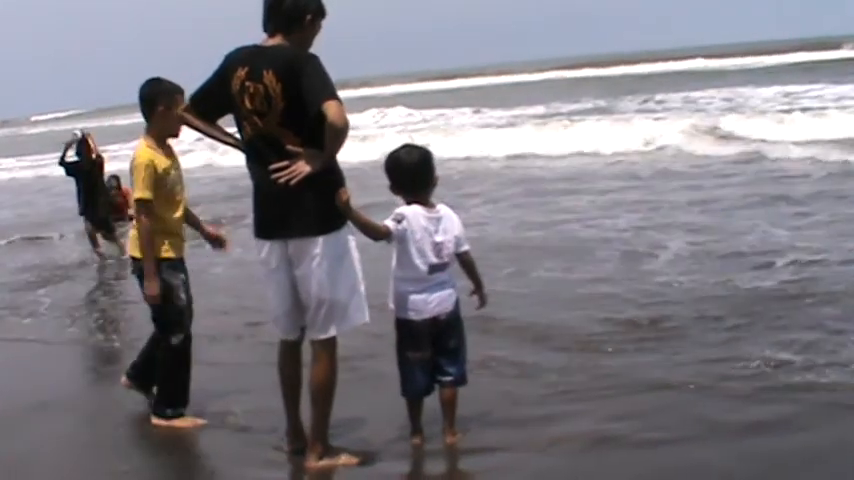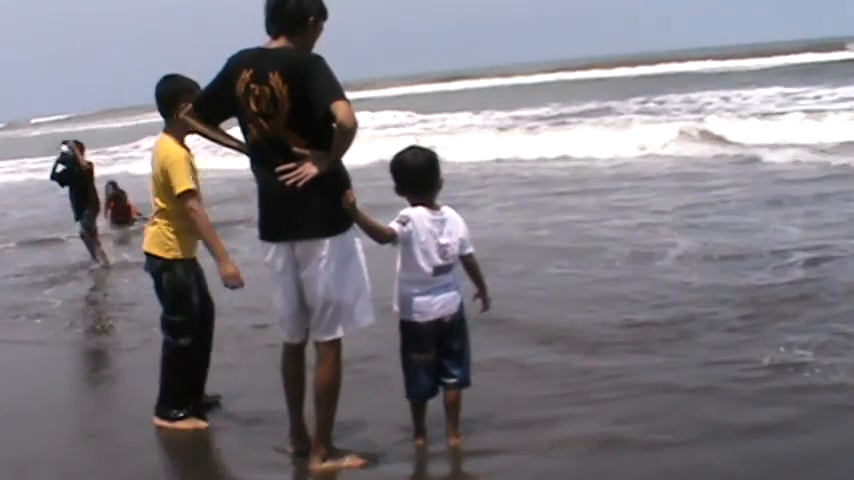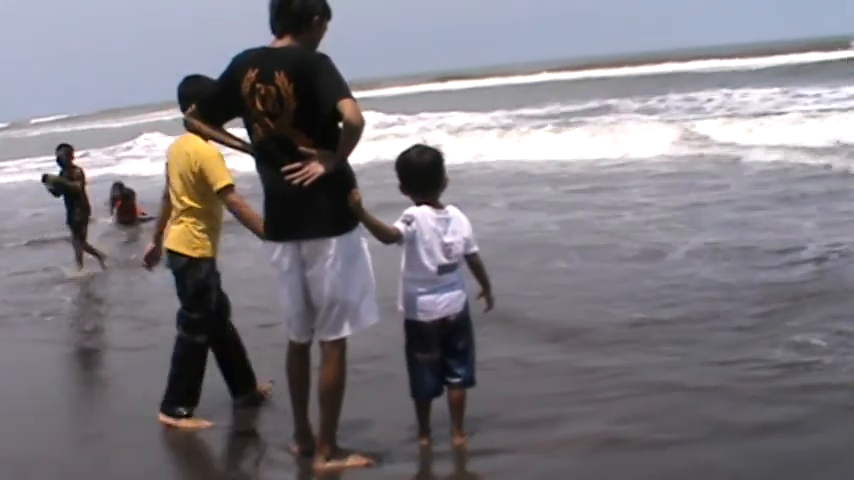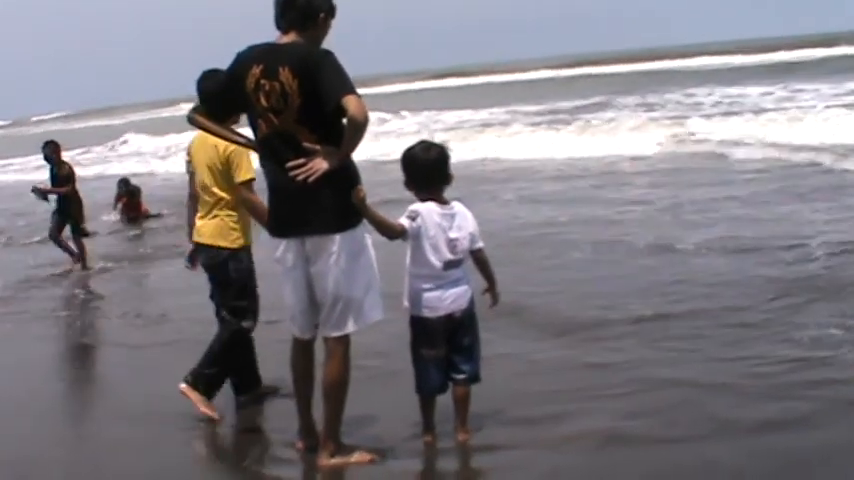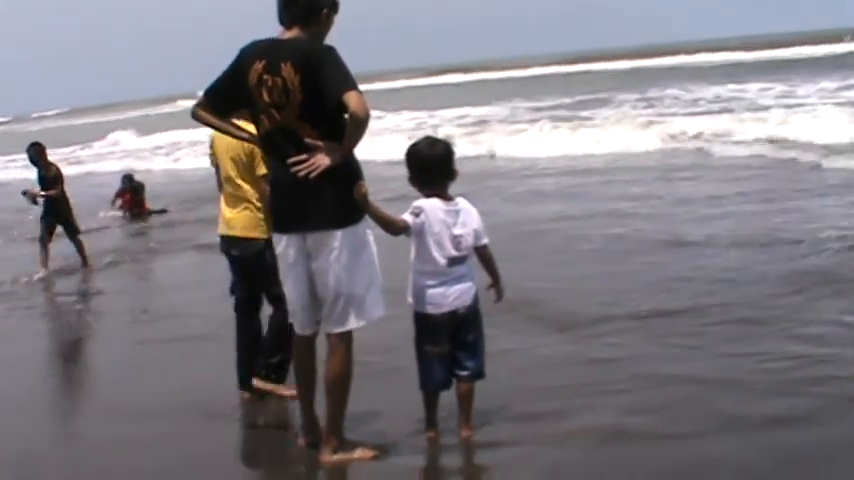
dt=0.2s
person 1, frame 1
left shoulder: (236, 64)
right shoulder: (300, 63)
left elbow: (189, 113)
right elbow: (337, 119)
left wrist: (245, 144)
right wrist: (322, 160)
left hip: (270, 216)
right hip: (315, 214)
left knee: (289, 334)
right knee: (324, 336)
left ankle: (294, 434)
right ankle: (318, 449)
person 1, frame 2
left shoulder: (239, 67)
right shoulder: (306, 65)
left elbow: (191, 117)
right elbow: (346, 121)
left wrist: (249, 148)
right wrist: (328, 161)
left hip: (275, 218)
right hip: (321, 215)
left knee: (294, 337)
right knee: (328, 339)
left ankle: (297, 436)
right ankle: (322, 451)
person 1, frame 3
left shoulder: (243, 66)
right shoulder: (312, 64)
left elbow: (195, 119)
right elbow: (353, 119)
left wrist: (253, 148)
right wrist: (334, 161)
left hip: (281, 218)
right hip: (327, 215)
left knee: (298, 336)
right knee: (333, 339)
left ankle: (301, 436)
right ankle: (327, 451)
person 1, frame 4
left shoulder: (247, 62)
right shoulder: (317, 60)
left elbow: (198, 116)
right elbow: (357, 114)
left wrist: (257, 144)
right wrist: (338, 157)
left hip: (285, 214)
right hip: (331, 211)
left knee: (303, 332)
right knee: (338, 335)
left ankle: (306, 432)
right ankle: (331, 446)
person 1, frame 5
left shoulder: (251, 58)
right shoulder: (319, 56)
left elbow: (203, 110)
right elbow: (358, 110)
left wrist: (260, 141)
right wrist: (340, 152)
left hip: (287, 210)
right hip: (333, 207)
left knee: (305, 328)
right knee: (340, 331)
left ankle: (310, 428)
right ankle: (334, 442)
person 2, frame 1
left shoulder: (166, 150)
right shoulder: (146, 159)
right elbow: (145, 218)
left wrist: (203, 229)
right wrist: (150, 276)
left hip: (169, 253)
right hip: (155, 256)
left knee: (174, 323)
right knee: (175, 329)
left ankle: (139, 374)
right ankle: (167, 409)
person 2, frame 2
left shoulder: (165, 146)
right shoulder: (175, 153)
right elbow: (194, 208)
right wrist: (223, 259)
left hip: (175, 250)
right hip: (170, 254)
left knee: (202, 316)
right knee: (180, 331)
left ankle: (192, 395)
right ankle: (170, 411)
person 2, frame 3
left shoulder: (176, 147)
right shoulder: (208, 152)
left elbow: (167, 198)
right elbow: (234, 202)
left wrist: (157, 242)
left hip: (178, 247)
right hip: (195, 252)
left knee: (218, 317)
right knee: (196, 330)
left ankle: (244, 387)
right ankle: (176, 408)
person 2, frame 4
left shoulder: (197, 142)
right shoulder: (233, 144)
right elbow: (249, 198)
left wrist: (193, 240)
left hip: (205, 240)
right hip: (231, 242)
left knee: (232, 313)
right knee: (241, 317)
left ankle: (248, 386)
right ankle: (198, 382)
person 2, frame 5
left shoulder: (218, 137)
right elbow: (267, 190)
left hip: (230, 233)
right hip: (258, 233)
left knee: (247, 308)
right knee: (285, 304)
left ankle: (249, 381)
right ankle: (268, 373)
person 3, frame 1
left shoulder: (405, 217)
right shoulder: (449, 215)
left elbow: (379, 232)
right elbow: (465, 258)
left wrist: (349, 210)
right wrist: (479, 287)
left hip: (412, 311)
right hip: (445, 305)
left knee: (415, 378)
right knee: (449, 372)
left ankle: (416, 432)
right ankle: (450, 430)
person 3, frame 2
left shoulder: (410, 219)
right shoulder: (453, 217)
left elbow: (384, 235)
right elbow: (469, 261)
left wrist: (355, 212)
right wrist: (482, 290)
left hip: (416, 313)
right hip: (450, 307)
left knee: (419, 379)
right knee: (452, 375)
left ankle: (420, 434)
right ankle: (453, 432)
person 3, frame 3
left shoulder: (414, 218)
right shoulder: (458, 216)
left elbow: (389, 235)
right elbow: (474, 260)
left wrist: (361, 212)
right wrist: (487, 289)
left hip: (421, 312)
right hip: (454, 306)
left knee: (424, 379)
right knee: (457, 374)
left ankle: (424, 433)
right ankle: (458, 431)
person 3, frame 4
left shoulder: (419, 213)
right shoulder: (463, 212)
left elbow: (393, 231)
right elbow: (479, 255)
left wrist: (365, 209)
right wrist: (492, 284)
left hip: (426, 308)
right hip: (460, 302)
left knee: (429, 375)
right knee: (462, 371)
left ankle: (428, 429)
right ankle: (461, 427)
person 3, frame 5
left shoulder: (423, 210)
right shoulder: (467, 208)
left elbow: (396, 227)
right elbow: (483, 251)
left wrist: (367, 204)
right wrist: (496, 280)
left hip: (431, 304)
right hip: (464, 299)
left knee: (432, 371)
right knee: (466, 367)
left ankle: (431, 425)
right ankle: (465, 424)
person 4, frame 1
left shoulder: (98, 161)
right shoulder: (78, 165)
left elbow: (95, 154)
right elbow: (62, 162)
left wrist: (88, 138)
right wrist: (66, 147)
left hip: (99, 200)
right hip: (86, 203)
left knee: (105, 233)
right knee: (89, 230)
left ankle: (119, 243)
right ankle: (100, 255)
person 4, frame 2
left shoulder: (88, 166)
right shoulder: (69, 170)
left elbow: (83, 166)
right elbow: (53, 177)
left wrist: (75, 150)
right wrist: (57, 162)
left hip: (90, 204)
right hip: (78, 206)
left knee: (84, 233)
right knee: (90, 234)
left ankle: (99, 260)
right ankle: (103, 260)
person 4, frame 3
left shoulder: (77, 172)
right shoulder: (62, 173)
left elbow: (77, 187)
right elbow: (58, 193)
left wrist: (61, 181)
right wrist: (51, 187)
left hip: (81, 209)
right hip: (71, 210)
left knee: (76, 240)
right knee: (79, 241)
left ankle: (80, 269)
right ankle: (100, 256)
person 4, frame 4
left shoulder: (66, 169)
right shoulder: (53, 169)
left elbow: (68, 189)
right elbow: (55, 187)
left wrist: (49, 190)
right wrist: (43, 191)
left hip: (73, 206)
right hip: (61, 206)
left knee: (76, 238)
right knee: (53, 235)
left ankle: (84, 266)
right ankle: (74, 256)
person 4, frame 5
left shoulder: (53, 171)
right shoulder: (41, 170)
left elbow: (57, 191)
left wrist: (39, 194)
right wrist: (34, 195)
left hip: (61, 208)
right hip: (48, 208)
left knee: (73, 237)
right knee: (43, 239)
left ankle: (85, 263)
right ankle: (44, 270)
